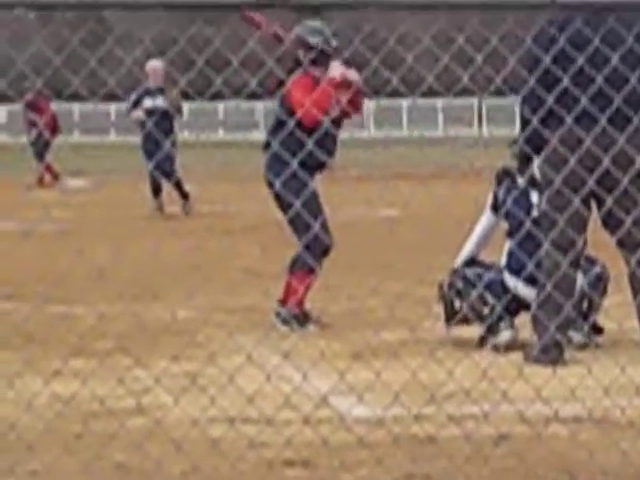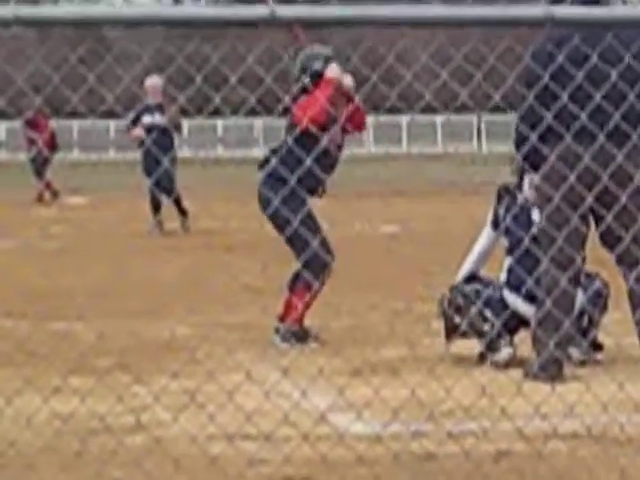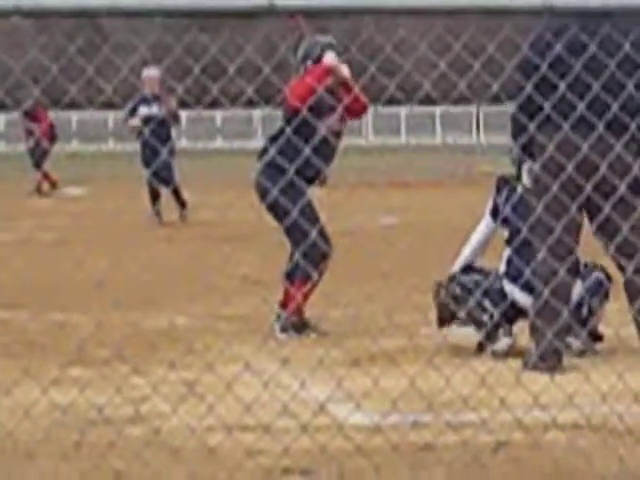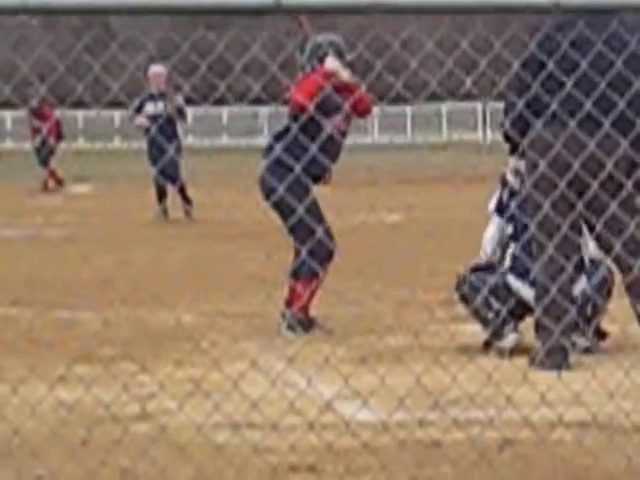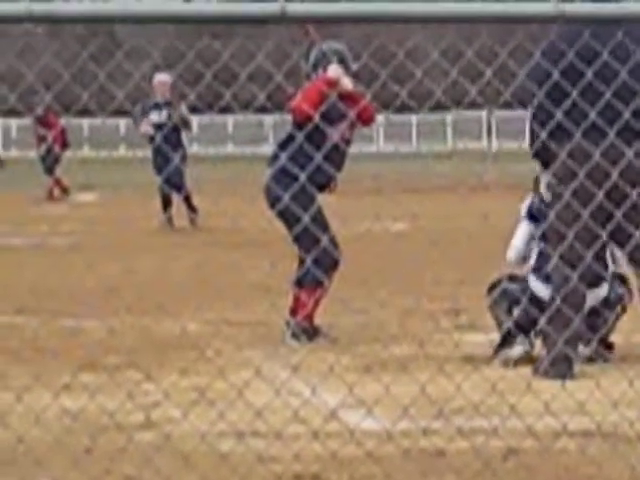
dt=0.4s
person 1, frame 1
left shoulder: (555, 29)
left elbow: (535, 94)
left wrist: (534, 149)
left hip: (566, 143)
left knee: (559, 244)
left ankle: (548, 342)
person 1, frame 2
left shoulder: (553, 44)
left elbow: (533, 111)
left wrist: (530, 165)
left hip: (565, 159)
left knee: (559, 261)
left ankle: (548, 358)
person 1, frame 3
left shoulder: (550, 34)
left elbow: (528, 101)
left wrist: (526, 154)
left hip: (558, 149)
left knee: (554, 251)
left ankle: (547, 349)
person 1, frame 4
left shoulder: (558, 29)
left elbow: (521, 90)
left wrist: (518, 144)
left hip: (554, 145)
left knee: (553, 248)
left ankle: (552, 347)
person 1, frame 5
left shoulder: (566, 38)
left elbow: (544, 105)
left wrist: (546, 161)
left hip: (578, 155)
left knee: (568, 256)
left ankle: (557, 356)
person 2, frame 1
left shoulder: (322, 82)
right shoulder: (301, 82)
left elbow: (351, 109)
right elbow: (310, 117)
left wrist: (352, 85)
right wrist: (330, 80)
left hip: (299, 173)
right hip: (286, 172)
left knee: (316, 241)
right knee: (316, 240)
left ankle: (289, 305)
right ankle: (290, 310)
person 2, frame 2
left shoulder: (333, 104)
right shoulder: (307, 103)
left elbow: (358, 124)
right elbow: (313, 118)
left wrist: (348, 93)
right wrist: (330, 84)
left hip: (291, 192)
right hip: (280, 191)
left knee: (315, 257)
right knee: (318, 258)
left ankle: (288, 322)
right ankle: (290, 326)
person 2, frame 3
left shoulder: (334, 93)
right shoulder: (307, 90)
left elbow: (360, 108)
right elbow: (294, 96)
left wrist: (346, 80)
right wrist: (324, 68)
left hip: (291, 182)
right hip: (278, 180)
left knee: (308, 246)
right knee: (316, 248)
left ankle: (288, 311)
right ankle: (290, 317)
person 2, frame 4
left shoulder: (339, 93)
right shoulder: (311, 86)
left elbow: (365, 108)
right elbow: (298, 101)
left wrist: (348, 82)
right wrist: (325, 73)
left hip: (296, 179)
right hip: (283, 177)
left knee: (313, 244)
right knee: (319, 246)
left ankle: (294, 310)
right ankle: (296, 315)
person 2, frame 5
left shoulder: (344, 101)
right shoulder: (314, 93)
left elbow: (368, 117)
right elbow: (298, 110)
left wrist: (351, 91)
right wrist: (327, 81)
left hip: (302, 189)
right hip: (288, 186)
left knee: (316, 253)
right knee: (325, 254)
left ankle: (298, 319)
right ankle: (300, 324)
person 3, frame 1
left shoulder: (505, 181)
left elbow: (482, 231)
left wrist: (456, 269)
left hip: (518, 288)
right knee: (596, 270)
left ankle: (498, 324)
right ankle: (581, 324)
person 3, frame 2
left shoulder: (506, 199)
left elbow: (482, 250)
left wrist: (456, 287)
left hip: (518, 306)
left knee: (462, 291)
right knee: (597, 285)
left ankle: (497, 341)
right ankle: (580, 342)
person 3, frame 3
left shoulder: (506, 190)
left elbow: (478, 240)
left wrist: (452, 277)
left hip: (518, 297)
left knee: (459, 280)
right knee: (598, 275)
left ankle: (496, 332)
right ankle: (579, 333)
person 3, frame 4
left shoulder: (508, 189)
left elbow: (488, 252)
right elbow: (590, 252)
left hip: (523, 291)
right hip: (571, 293)
left knee: (469, 279)
right knee: (602, 270)
left ankle: (503, 329)
right ankle: (584, 330)
person 3, frame 5
left shoulder: (538, 198)
left elbow: (513, 257)
left hip: (545, 293)
right hip: (591, 294)
left knee: (501, 288)
right knee: (620, 285)
left ankle: (517, 339)
right ankle: (592, 341)
person 4, frame 1
left shoulder: (168, 91)
right shoulder: (142, 92)
left elbow: (178, 113)
right elbow: (131, 110)
left wrist: (173, 103)
right wrist: (136, 114)
left hip: (167, 136)
right hip: (149, 137)
left knee: (168, 170)
right knee: (153, 170)
left ankle: (185, 197)
right ankle: (158, 203)
person 4, frame 2
left shoulder: (167, 108)
right shoulder: (141, 110)
left elbow: (177, 129)
right elbow: (130, 128)
left wrist: (171, 120)
right wrist: (135, 132)
left hip: (167, 153)
right hip: (149, 153)
left knee: (168, 186)
right knee: (154, 186)
left ankle: (183, 214)
right ankle: (157, 220)
person 4, frame 3
left shoulder: (166, 99)
right shoulder: (138, 101)
left elbow: (175, 121)
right elbow: (128, 119)
left wrist: (171, 111)
right wrist: (132, 122)
left hip: (165, 144)
right hip: (147, 144)
left knee: (167, 176)
right knee: (152, 176)
left ankle: (182, 205)
right ankle: (156, 211)
person 4, frame 4
left shoulder: (172, 96)
right shoulder: (144, 98)
left elbow: (182, 117)
right elbow: (135, 115)
left wrist: (175, 105)
right wrist: (138, 120)
left hip: (171, 141)
right hip: (154, 141)
left knee: (172, 174)
right knee: (159, 174)
left ankle: (187, 202)
right ankle: (162, 208)
person 4, frame 5
left shoulder: (176, 105)
right shoulder: (147, 106)
left elbow: (187, 126)
right elbow: (138, 119)
left wrist: (179, 116)
right wrist: (143, 127)
left hip: (176, 149)
right hip: (159, 150)
left knee: (177, 182)
right knee: (164, 182)
left ankle: (192, 211)
right ankle: (167, 215)
